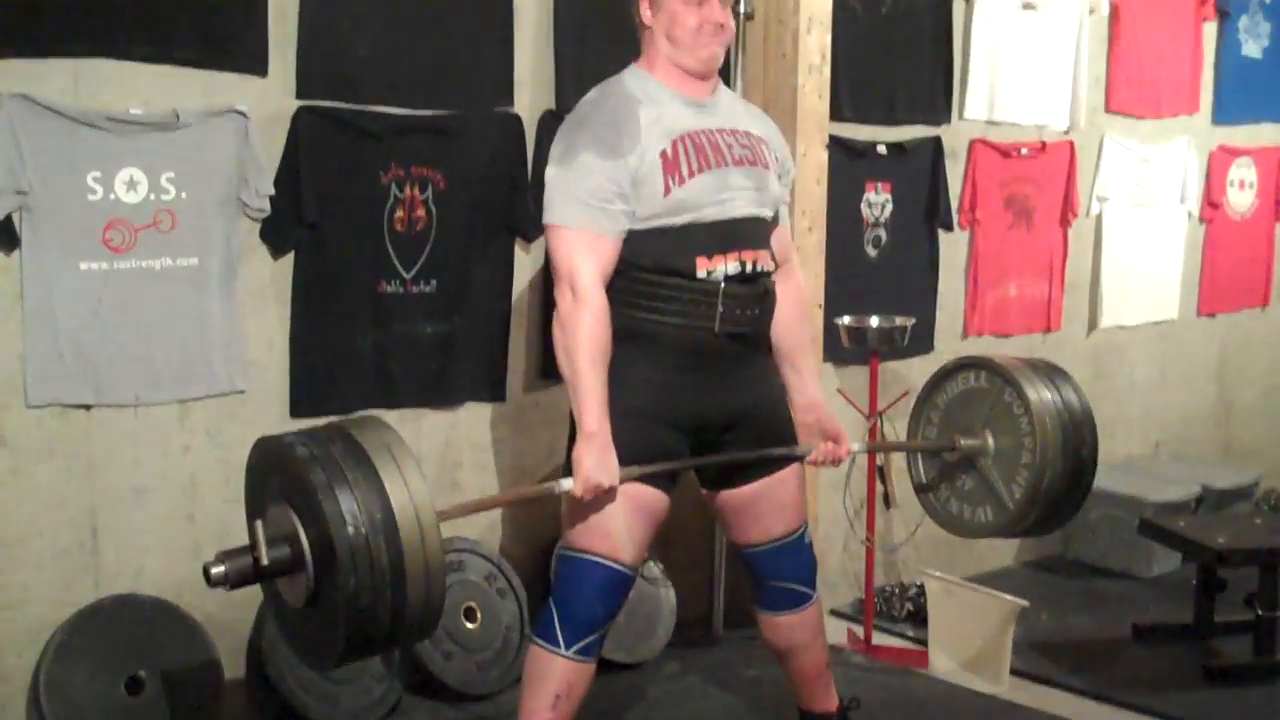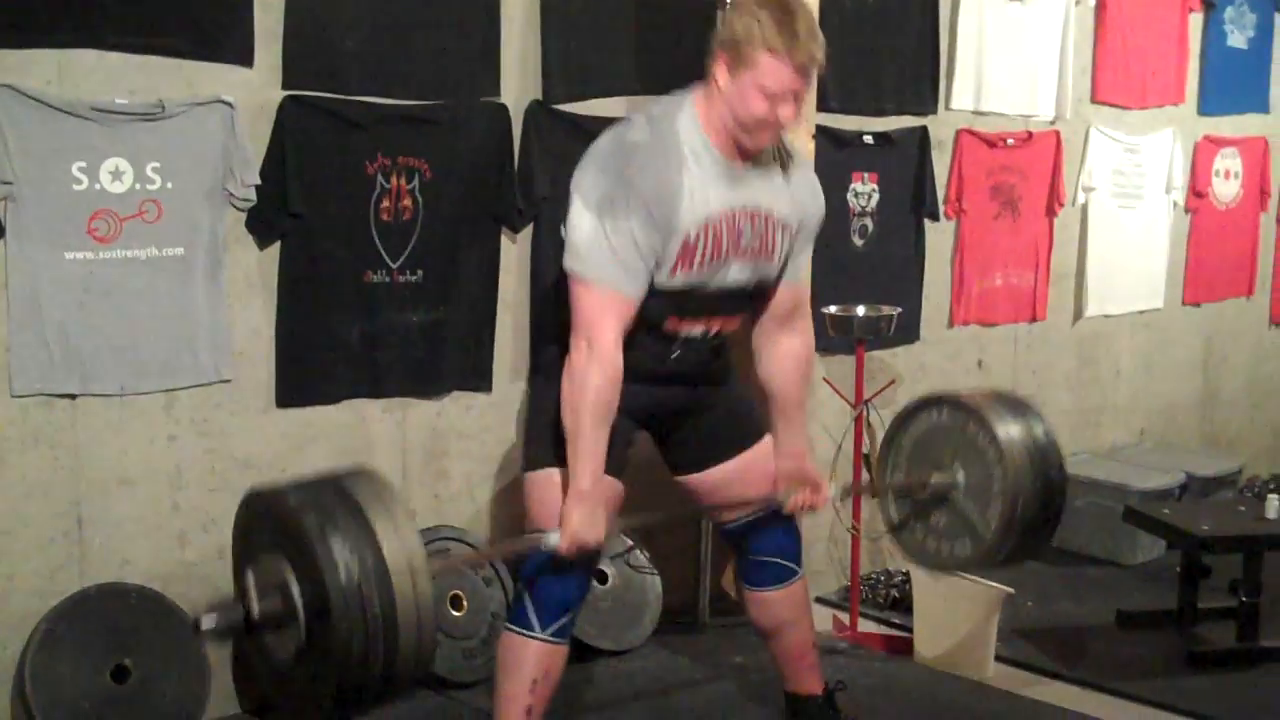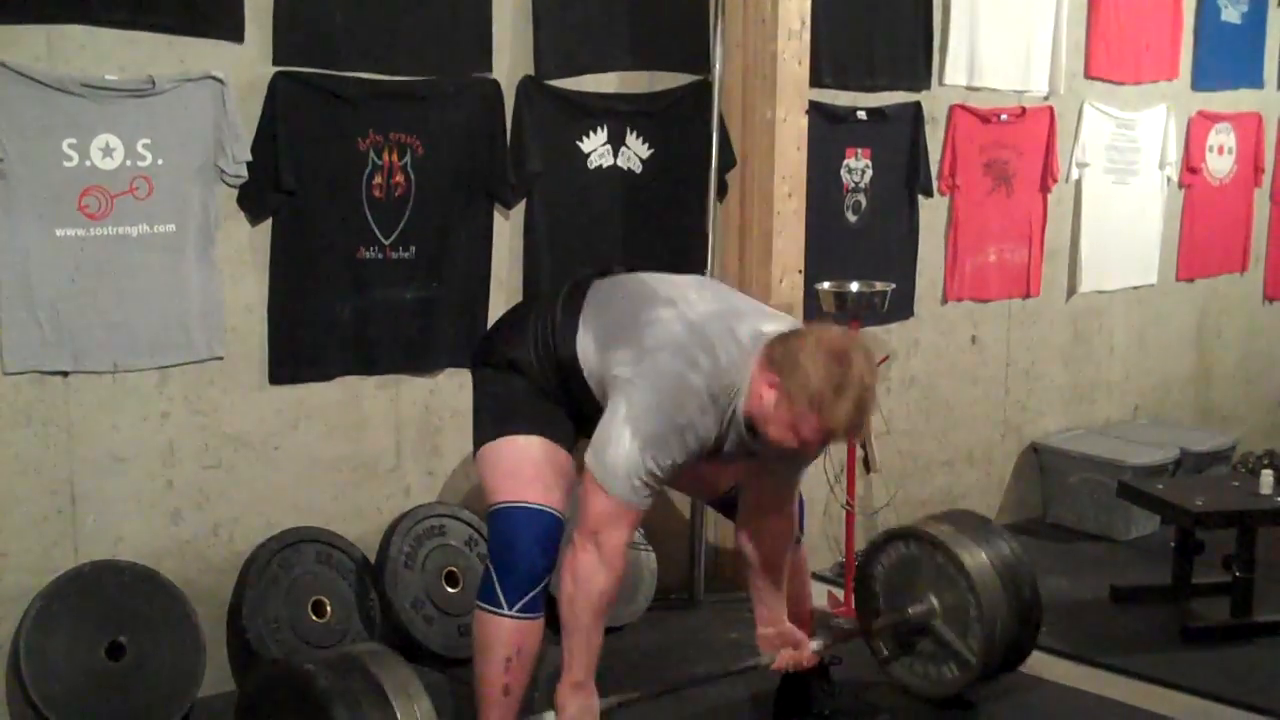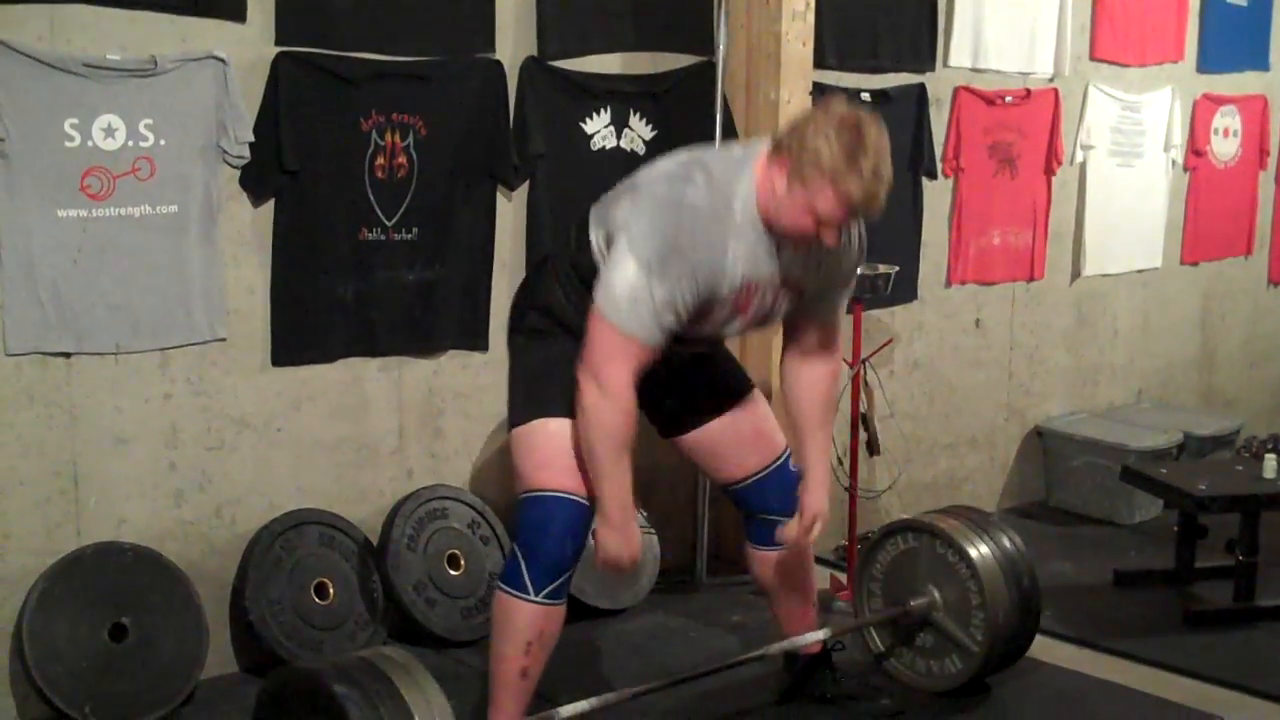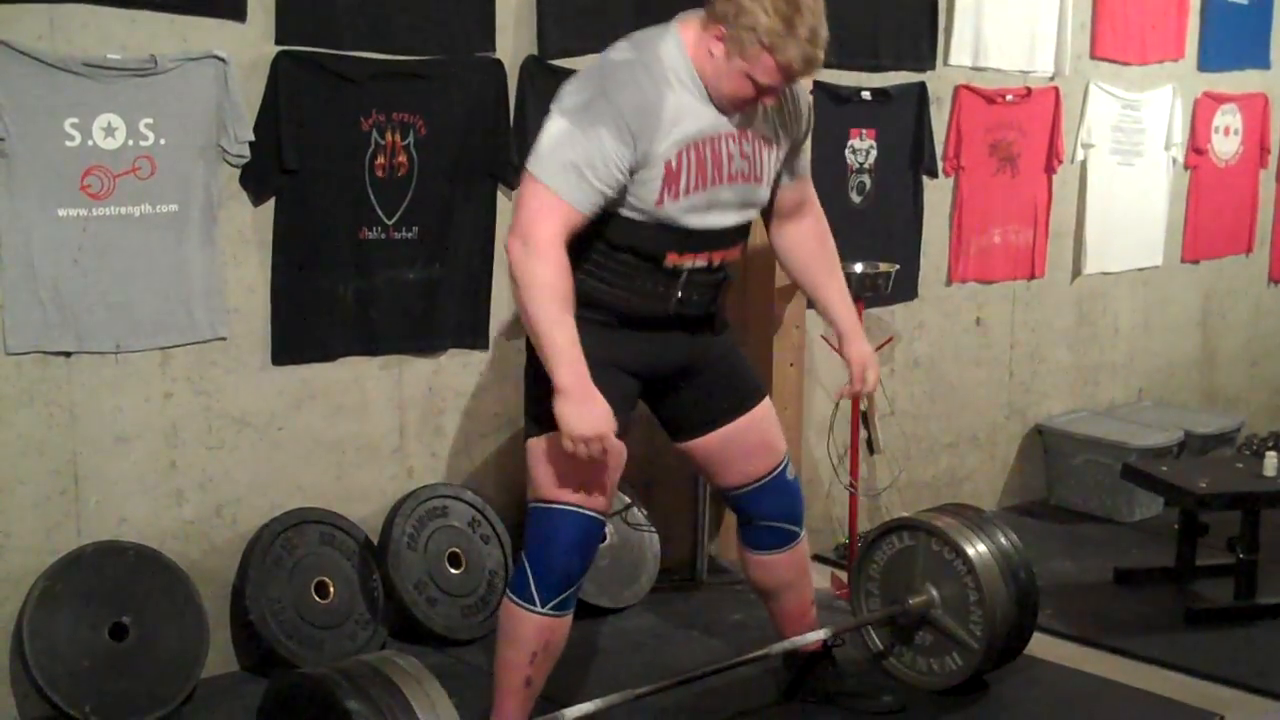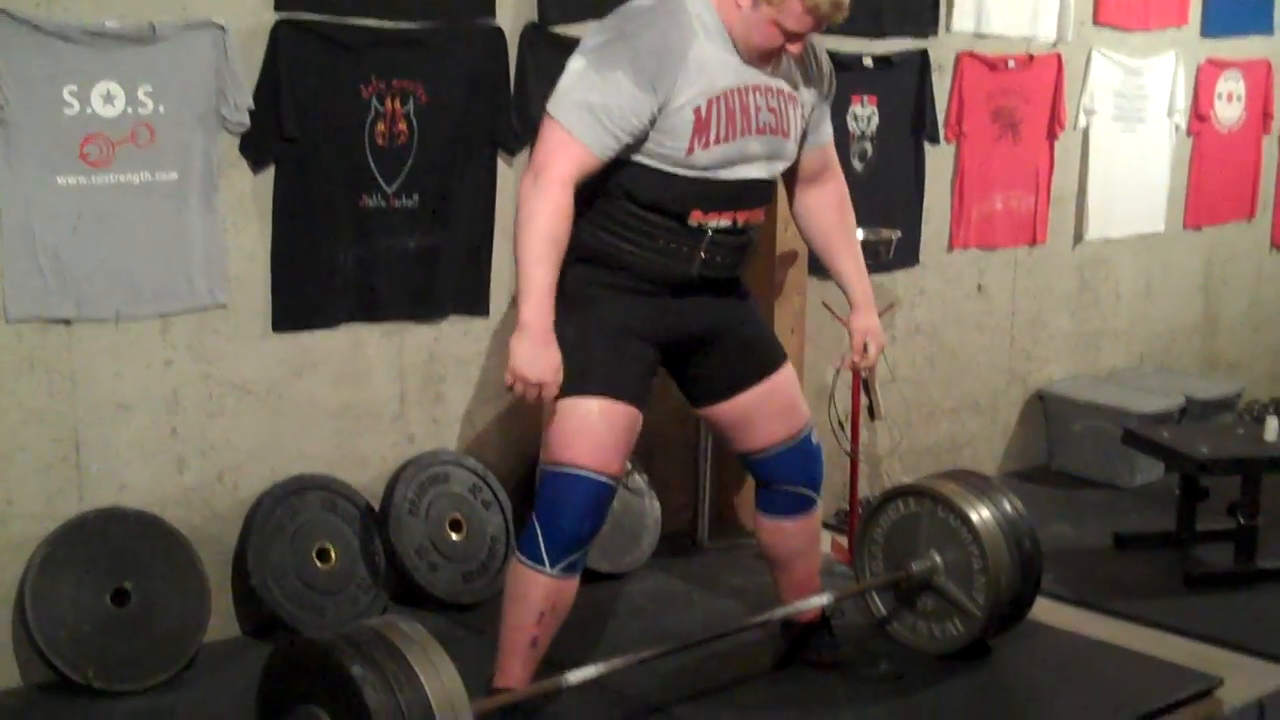
dt=0.4s
person 1, frame 1
left shoulder: (757, 129)
right shoulder: (607, 122)
left elbow: (784, 273)
right elbow: (579, 291)
left wrist: (808, 400)
right wrist: (592, 433)
left hip: (745, 375)
right hip: (642, 378)
left knee: (787, 568)
right knee: (593, 587)
person 1, frame 2
left shoulder: (798, 184)
right shoulder: (638, 158)
left elbow: (785, 326)
right elbow: (598, 343)
left wrist: (792, 450)
right wrist: (584, 492)
left hip: (697, 370)
right hip: (593, 358)
left knee: (773, 533)
right knee: (559, 572)
person 1, frame 3
left shoulder: (800, 385)
right shoulder: (674, 389)
left elbow: (766, 509)
right elbow: (600, 546)
left wrist: (773, 618)
left hip: (624, 377)
right hip: (534, 371)
left knee: (778, 515)
right knee: (529, 539)
left ankle: (804, 681)
person 1, frame 4
left shoulder: (832, 235)
right shoulder: (684, 214)
left elbow: (813, 352)
right elbow: (606, 376)
left wrist: (818, 474)
right wrist: (617, 514)
left hip: (682, 343)
right hip: (567, 326)
left knee: (778, 491)
right knee: (556, 521)
left ankle: (811, 667)
person 1, frame 5
left shoulder: (783, 103)
right shoulder: (620, 91)
left elbow: (796, 215)
right elbow: (534, 239)
left wrist: (849, 328)
right wrist: (572, 386)
left hip: (694, 328)
right hip: (594, 326)
left knee: (772, 497)
right knee: (564, 535)
person 1, frame 6
left shoulder: (805, 63)
left elbow: (818, 182)
right elbow: (550, 176)
left wrist: (860, 296)
right wrist: (534, 326)
left hip: (715, 294)
right hip: (612, 291)
left knee: (793, 458)
right knee: (575, 495)
left ankle: (810, 636)
right ankle: (504, 701)
